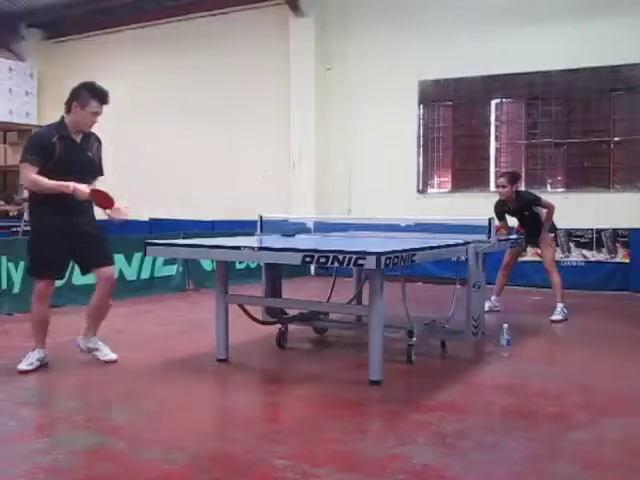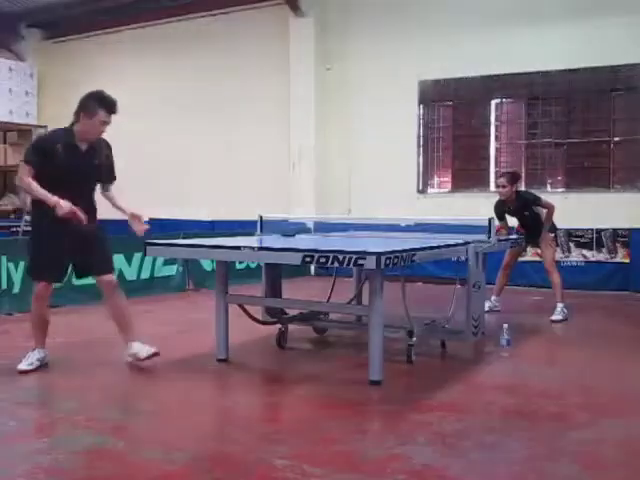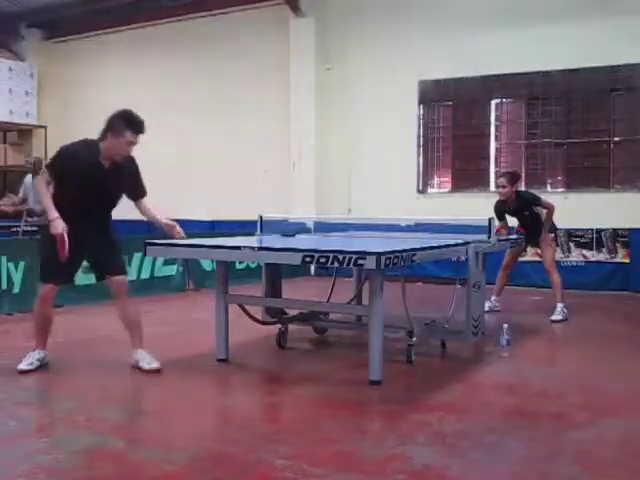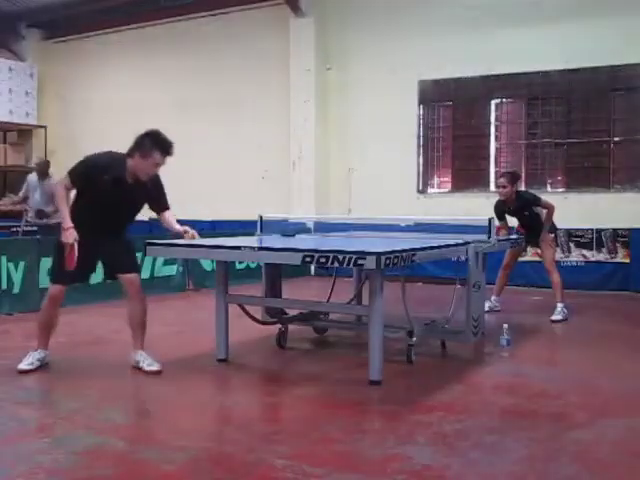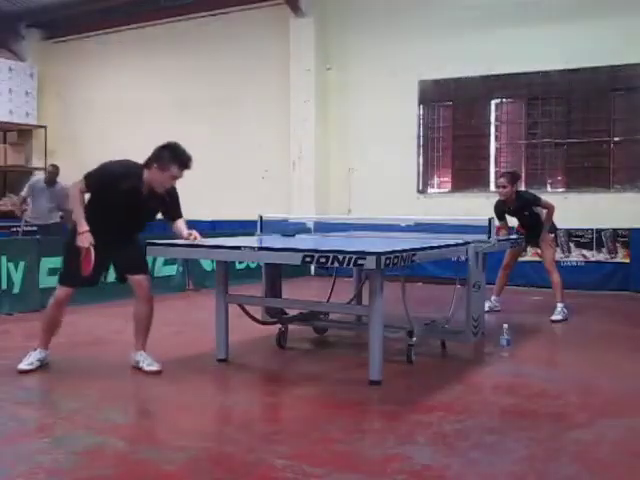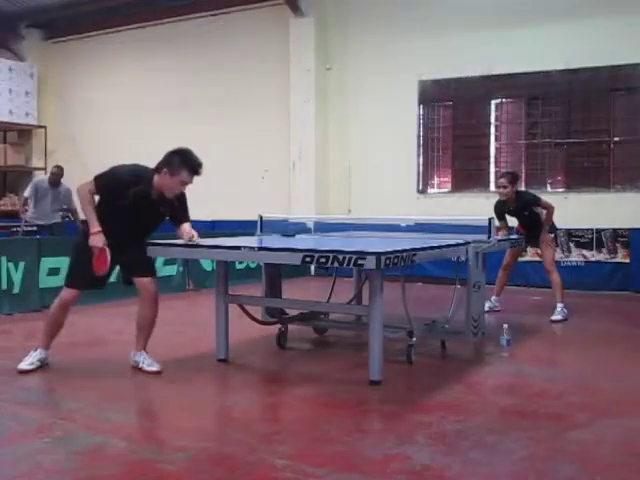
dt=0.2s
person 1, frame 1
left shoulder: (94, 142)
right shoulder: (43, 137)
right elbow: (27, 179)
right wrist: (69, 187)
left hip: (83, 221)
right hip: (49, 224)
left knee: (108, 276)
right knee: (43, 288)
left ankle: (89, 338)
right ankle: (39, 351)
person 1, frame 2
left shoulder: (103, 149)
right shoulder: (48, 142)
left elbow: (107, 188)
right elbow: (23, 179)
left wrist: (127, 211)
right wrist: (54, 201)
left hip: (86, 226)
right hip: (50, 227)
left knee: (110, 283)
right knee: (41, 289)
left ankle: (132, 345)
right ankle: (39, 351)
person 1, frame 3
left shoulder: (127, 166)
right shoulder: (73, 154)
left elbow: (140, 201)
right elbow: (41, 182)
left wrist: (161, 221)
right wrist: (54, 218)
left hip: (100, 232)
right hip: (63, 231)
left knee: (121, 286)
right knee: (46, 292)
left ankle: (139, 352)
right ankle: (39, 351)
person 1, frame 4
left shoulder: (151, 183)
right shoulder: (98, 165)
left elbow: (163, 212)
right elbow: (61, 187)
left wrist: (178, 228)
right wrist: (68, 226)
left hip: (114, 236)
right hip: (78, 234)
left knee: (134, 286)
right knee: (55, 293)
left ankle: (139, 353)
right ankle: (40, 351)
person 1, frame 5
left shoulder: (166, 193)
right shoulder: (116, 172)
left elbow: (175, 220)
right elbow: (75, 190)
left wrist: (185, 233)
right wrist: (83, 229)
left hip: (126, 241)
right hip: (90, 238)
left knee: (143, 288)
right knee: (62, 295)
left ankle: (139, 353)
right ankle: (41, 351)
person 1, frame 6
left shoulder: (176, 198)
right shoulder: (127, 176)
left elbow: (181, 223)
right elbow: (84, 190)
left wrist: (187, 233)
right wrist: (95, 230)
left hip: (133, 244)
right hip: (97, 239)
left knee: (149, 291)
right knee: (67, 297)
left ankle: (139, 353)
right ankle: (42, 351)
person 2, frame 1
left shoulder: (526, 197)
right shoulder: (499, 206)
left elbow: (551, 207)
right elbow: (504, 229)
left wrist: (545, 232)
right wrist: (500, 232)
left hip: (543, 230)
right hip: (525, 230)
left knee: (550, 266)
right knee: (505, 265)
left ankle: (561, 307)
right ankle: (494, 301)
person 2, frame 2
left shoulder: (526, 197)
right shoulder: (499, 206)
left elbow: (551, 207)
right elbow: (504, 229)
left wrist: (545, 232)
right wrist: (500, 232)
left hip: (543, 230)
right hip: (525, 231)
left knee: (550, 267)
right knee: (505, 265)
left ankle: (561, 307)
right ankle: (494, 301)
person 2, frame 3
left shoulder: (526, 197)
right shoulder: (499, 206)
left elbow: (551, 208)
right elbow: (504, 228)
left wrist: (544, 232)
right wrist: (501, 232)
left hip: (543, 230)
right hip: (524, 231)
left knee: (550, 267)
right knee: (506, 265)
left ankle: (561, 307)
right ankle: (494, 301)
person 2, frame 4
left shoulder: (525, 197)
right shoulder: (499, 206)
left elbow: (550, 207)
right elbow: (504, 229)
left wrist: (544, 232)
right wrist: (501, 232)
left hip: (543, 230)
right hip: (524, 231)
left knee: (550, 267)
right knee: (505, 265)
left ankle: (561, 307)
right ankle: (494, 301)
person 2, frame 5
left shoulder: (526, 197)
right shoulder: (499, 206)
left elbow: (550, 207)
right elbow: (504, 229)
left wrist: (545, 232)
right wrist: (501, 233)
left hip: (543, 230)
right hip: (524, 230)
left knee: (550, 267)
right knee: (505, 265)
left ankle: (561, 307)
right ankle: (494, 301)
person 2, frame 6
left shoulder: (526, 197)
right shoulder: (499, 206)
left elbow: (550, 208)
right elbow: (504, 228)
left wrist: (544, 232)
right wrist: (501, 233)
left hip: (543, 229)
right hip: (524, 230)
left knee: (550, 267)
right knee: (506, 265)
left ankle: (561, 307)
right ankle: (494, 301)
